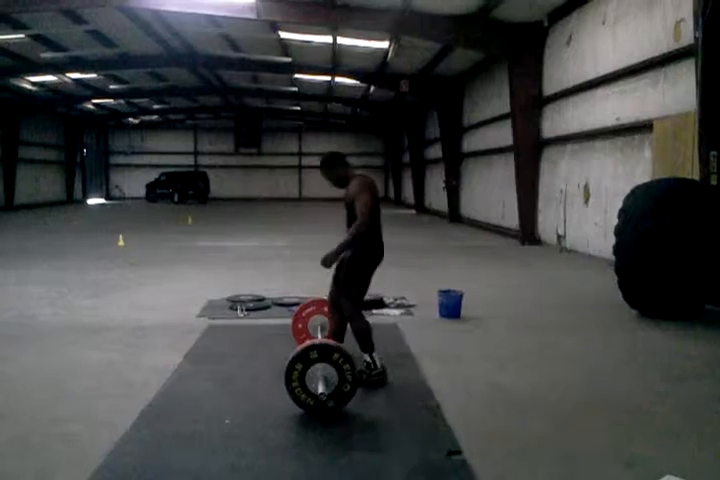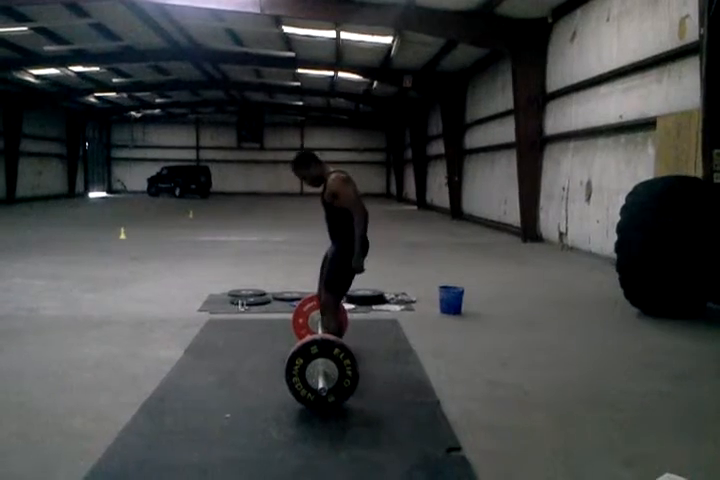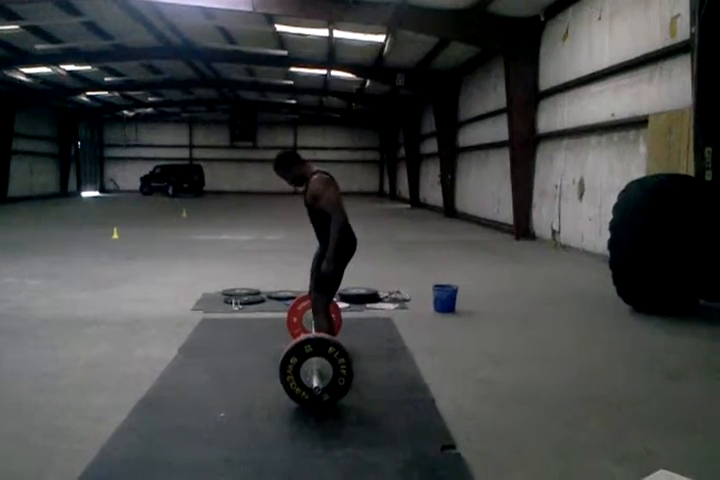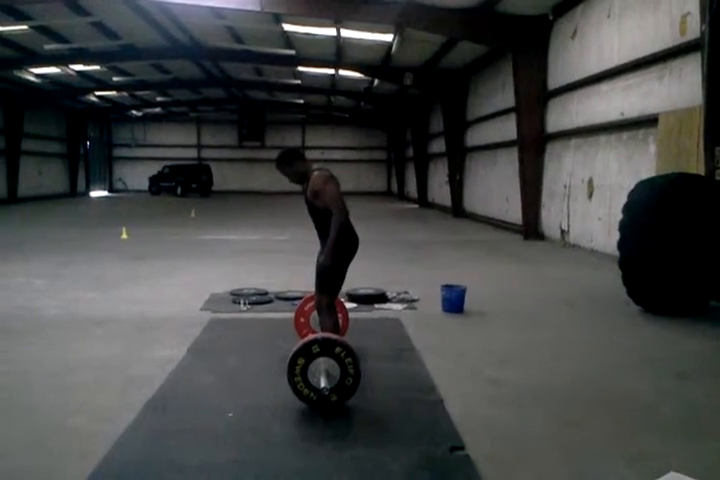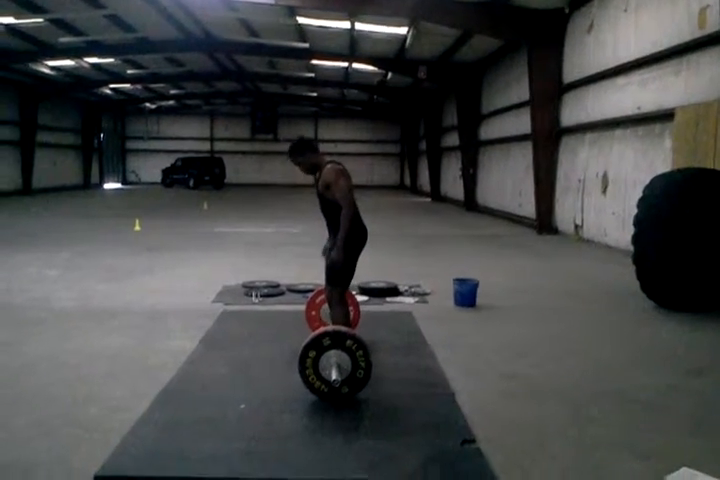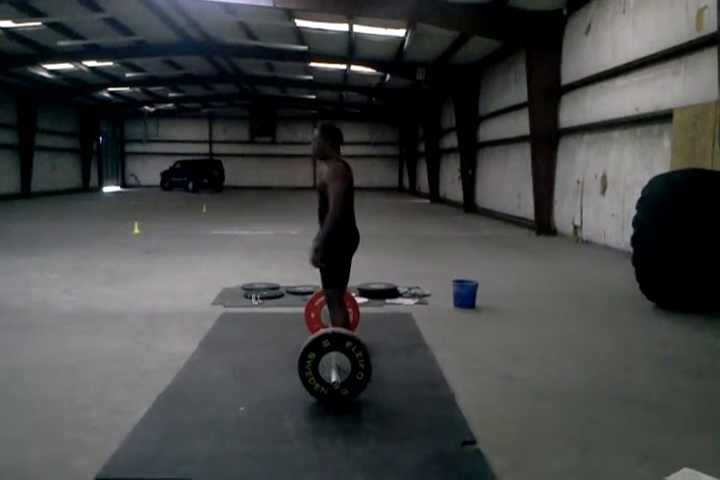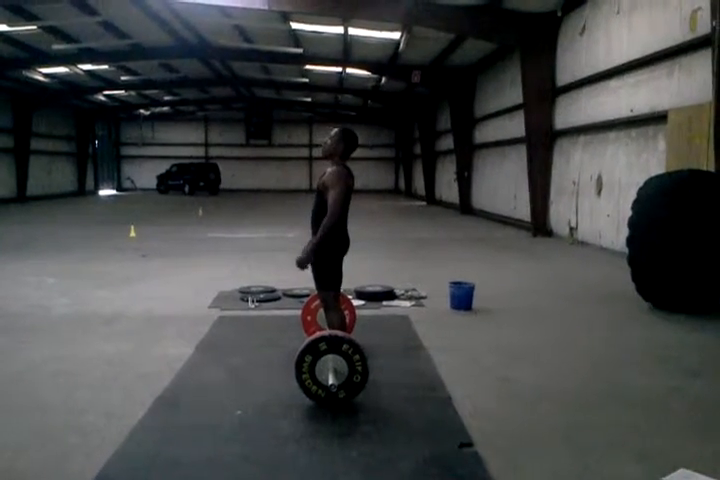
dt=0.5s
person 1, frame 1
left shoulder: (358, 185)
right shoulder: (354, 185)
left elbow: (362, 222)
left wrist: (336, 252)
left hip: (365, 251)
right hip: (358, 250)
left knee: (350, 307)
right knee: (335, 300)
left ankle: (374, 367)
person 1, frame 2
left shoulder: (337, 181)
right shoulder: (329, 182)
left elbow: (360, 213)
left wrist: (358, 254)
left hip: (348, 247)
right hip: (339, 245)
left knee: (328, 303)
right knee: (324, 300)
person 1, frame 3
left shoulder: (319, 182)
right shoulder: (314, 181)
left elbow: (339, 217)
left wrist: (330, 258)
left hip: (337, 246)
right hip: (329, 243)
left knee: (319, 303)
right knee: (315, 298)
person 1, frame 4
left shoulder: (320, 178)
right shoulder: (312, 181)
left elbow: (340, 212)
left wrist: (328, 251)
left hip: (339, 245)
right hip: (333, 244)
left knee: (324, 303)
right knee: (322, 301)
person 1, frame 5
left shoulder: (332, 171)
right shoulder: (323, 173)
left elbow: (348, 208)
left wrist: (340, 246)
right wrist: (331, 241)
left hip: (348, 238)
right hip: (341, 237)
left knee: (335, 296)
right knee: (334, 295)
person 1, frame 6
left shoulder: (334, 169)
right shoulder: (332, 167)
left elbow: (335, 211)
left wrist: (318, 245)
right wrist: (320, 241)
left hip: (339, 240)
right hip: (337, 238)
left knee: (334, 298)
right knee: (333, 297)
person 1, frame 7
left shoulder: (337, 173)
right shoulder: (336, 172)
left elbow: (332, 215)
left wrist: (310, 249)
right wrist: (313, 245)
left hip: (328, 244)
right hip: (326, 243)
left knee: (330, 302)
right knee: (330, 301)
